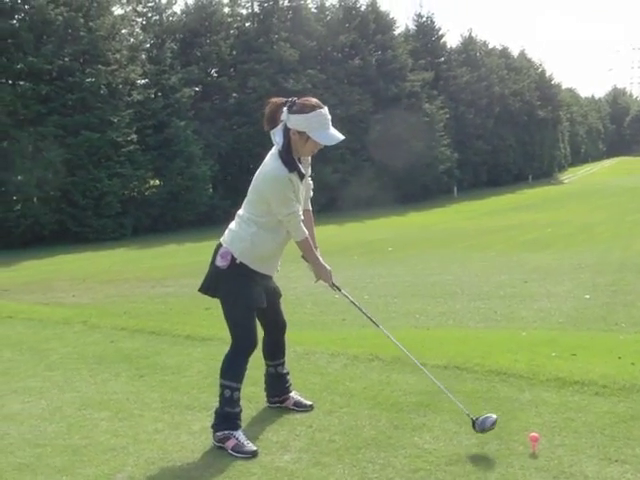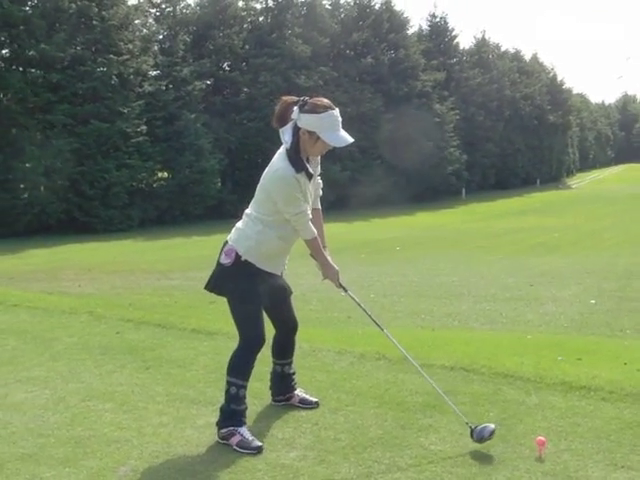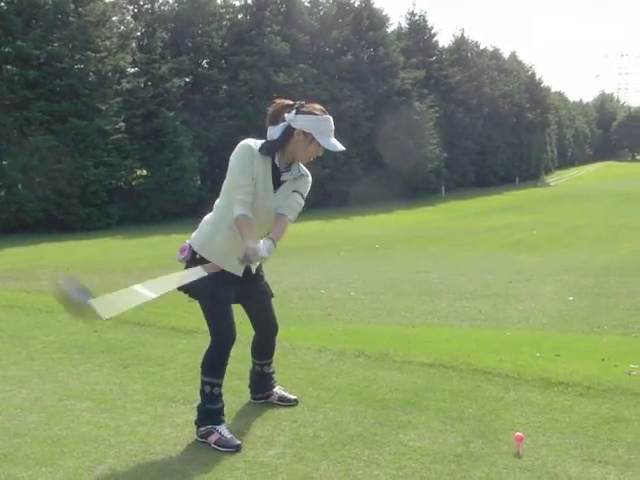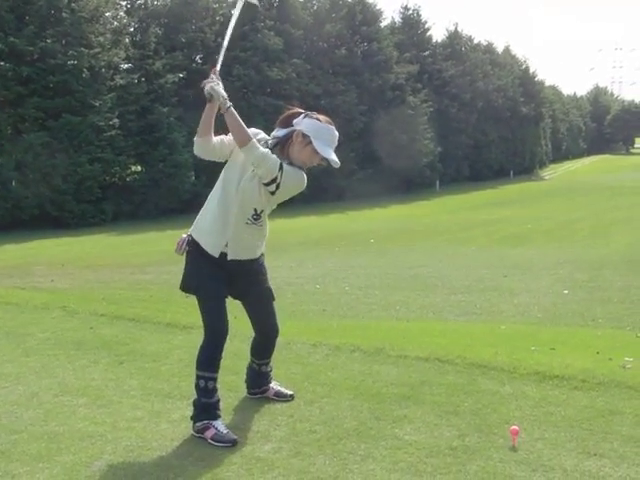
dt=0.5s
person 1, frame 1
left shoulder: (299, 159)
right shoulder: (277, 175)
left elbow: (305, 209)
right elbow: (295, 227)
left wrist: (314, 253)
right wrist: (317, 263)
left hip: (259, 263)
right hip: (237, 263)
left knee: (276, 327)
right knee: (245, 341)
left ankle: (279, 392)
right ankle: (225, 426)
person 1, frame 2
left shoulder: (309, 159)
right shoulder: (284, 175)
left elbow: (315, 209)
right elbow: (303, 226)
left wrist: (326, 253)
right wrist: (325, 264)
left hip: (268, 262)
right hip: (244, 262)
left knee: (287, 326)
right knee: (253, 338)
left ankle: (283, 389)
right ankle: (230, 423)
person 1, frame 3
left shoulder: (301, 179)
right shoulder: (249, 152)
left elbow: (284, 216)
right elbow: (238, 204)
left wrist: (265, 245)
right wrist: (246, 245)
left hip: (248, 263)
right hip: (212, 256)
left knee: (267, 327)
right knee: (224, 336)
left ankle: (262, 387)
right ankle: (208, 421)
person 1, frame 4
left shoulder: (295, 178)
right shoulder: (254, 137)
left elbow: (251, 153)
right elbow: (204, 149)
left wrist: (225, 103)
right wrist: (213, 103)
left hip: (247, 258)
right hip: (207, 249)
left knee: (268, 328)
right knee: (217, 331)
left ankle: (258, 382)
right ankle: (204, 415)
